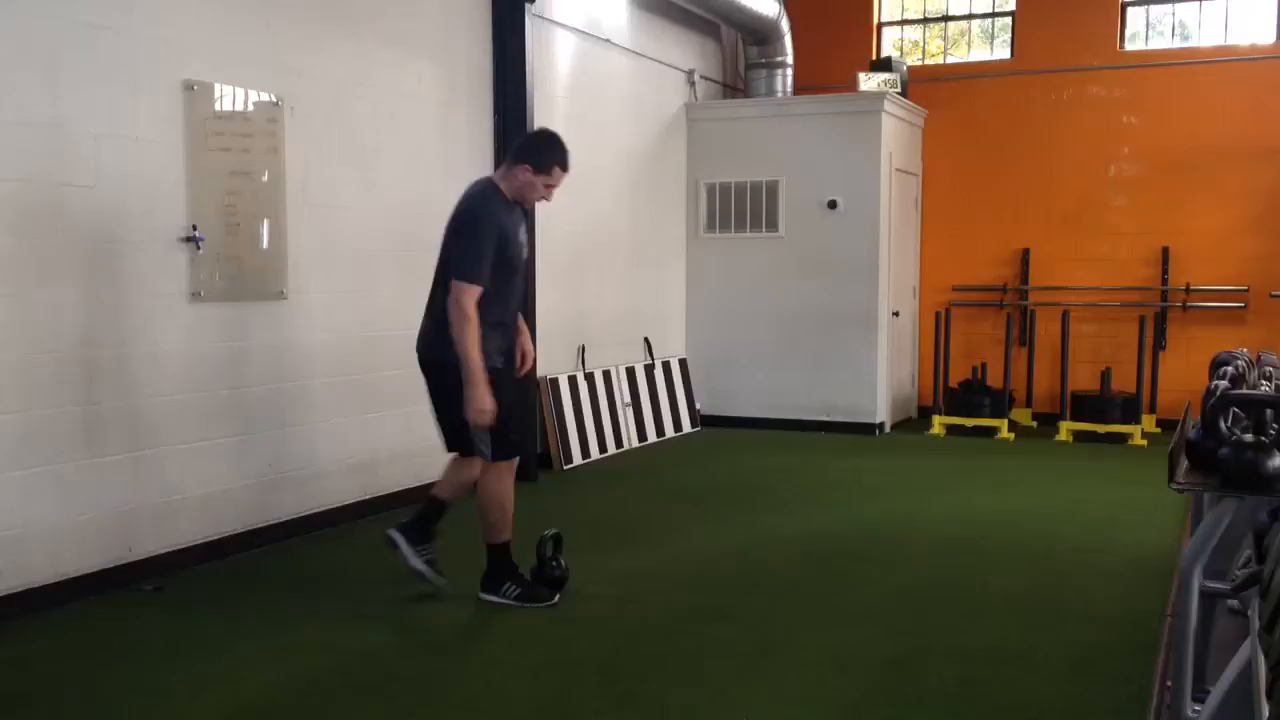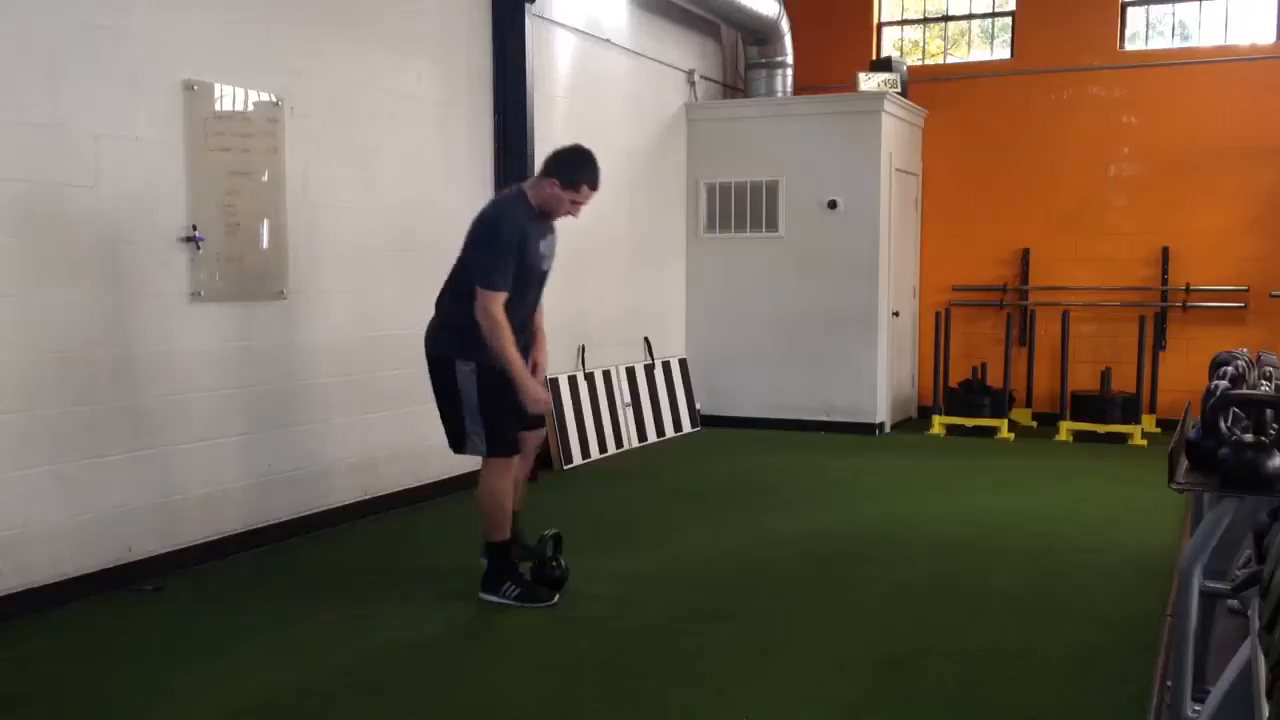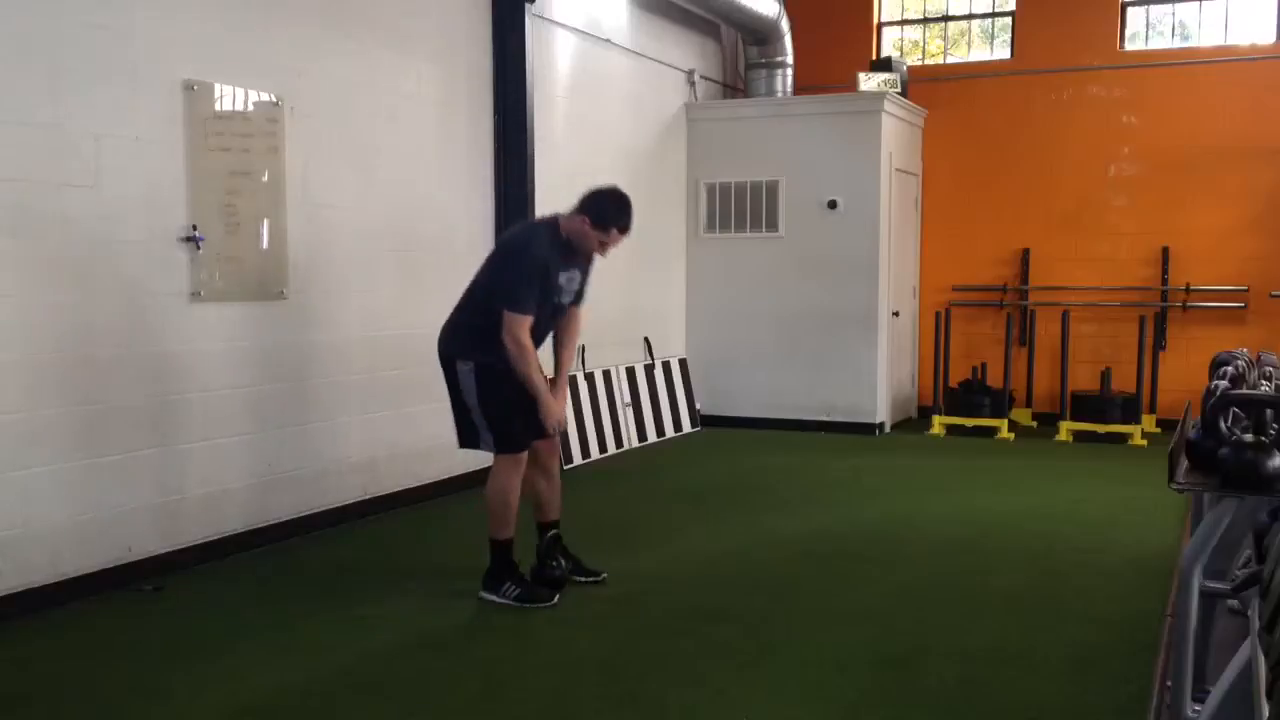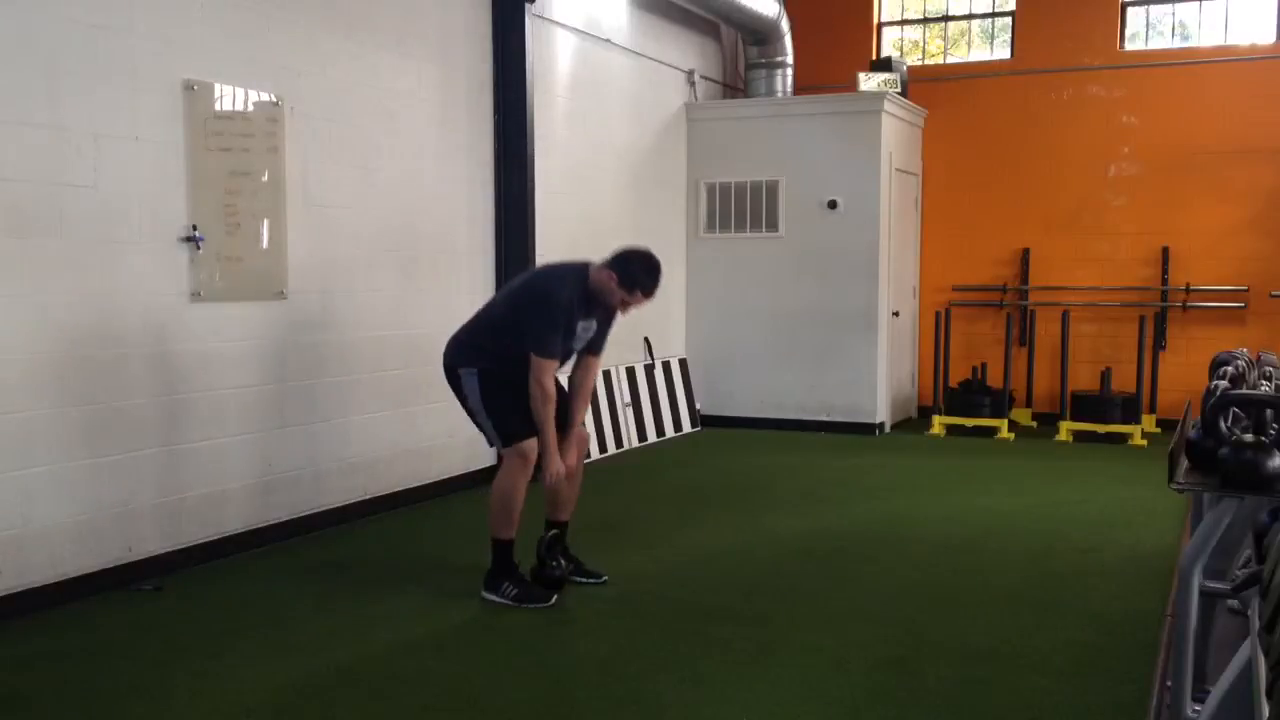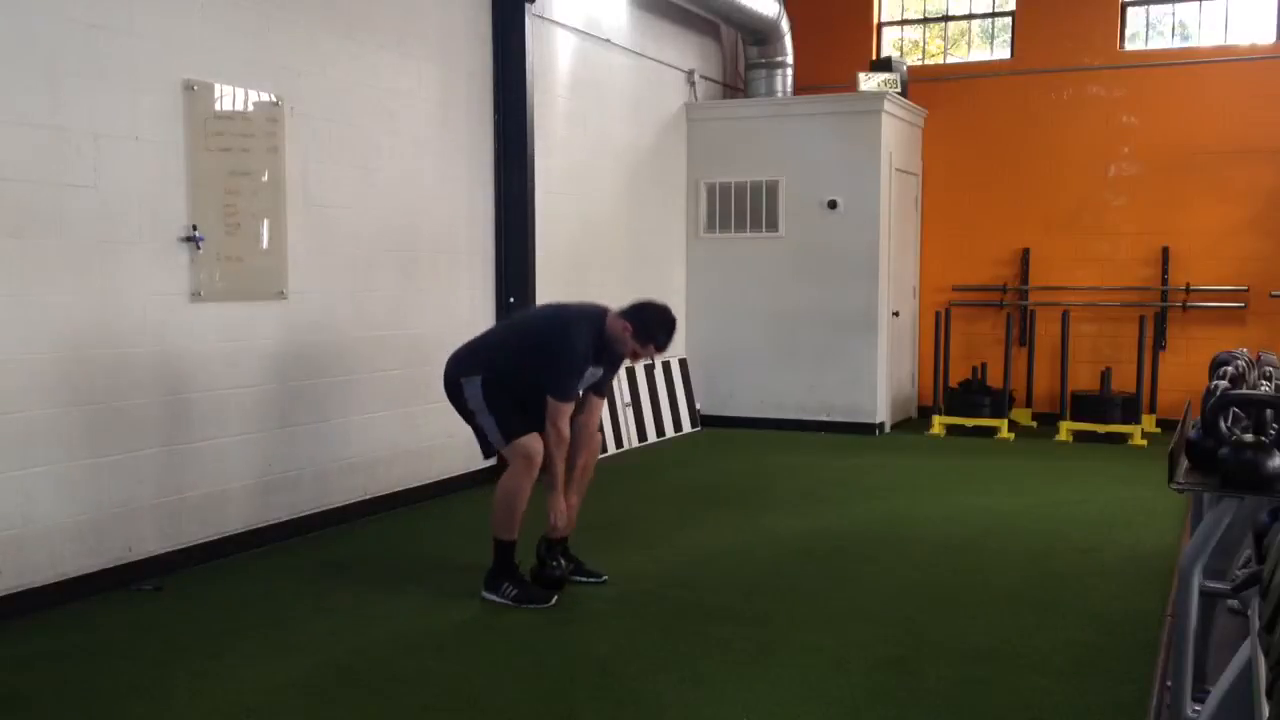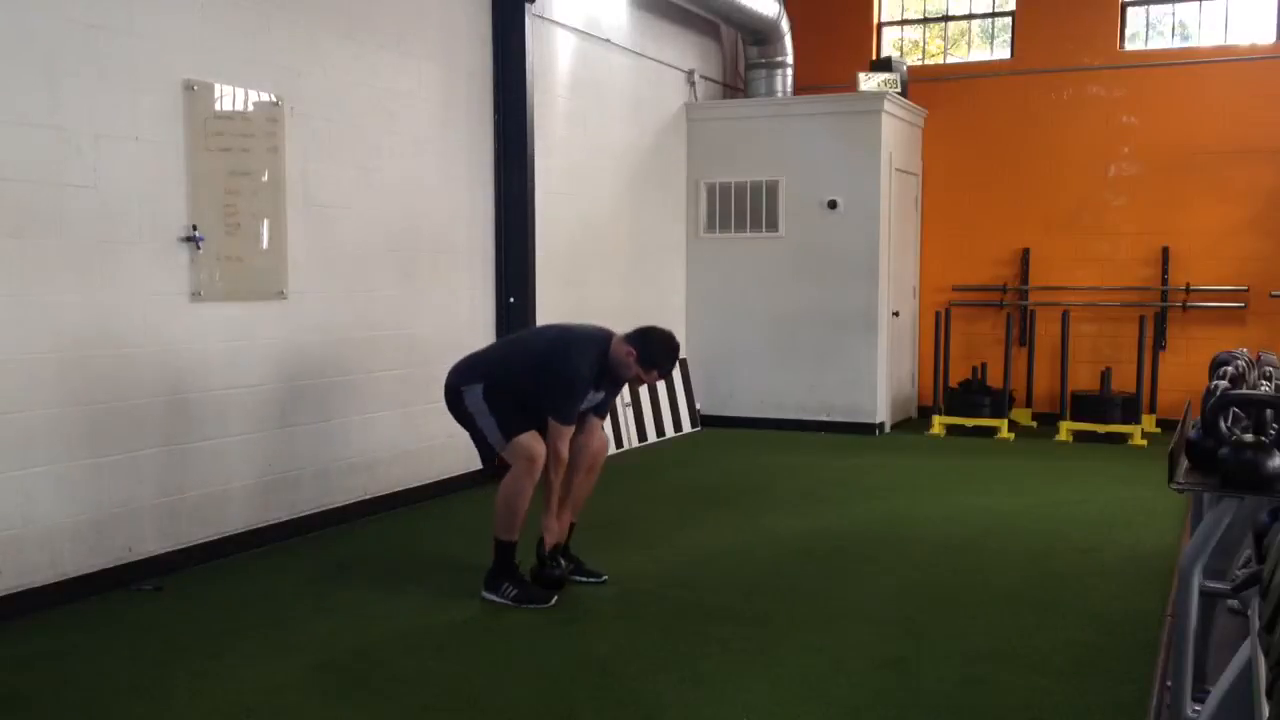
dt=0.2s
person 1, frame 1
left shoulder: (509, 205)
right shoulder: (482, 213)
right elbow: (462, 305)
left wrist: (520, 329)
right wrist: (476, 385)
left hip: (489, 349)
right hip: (462, 354)
left knee: (489, 452)
right knee: (501, 459)
left ankle: (418, 530)
right ankle: (500, 575)
person 1, frame 2
left shoulder: (543, 218)
right shoulder: (504, 222)
right elbow: (488, 311)
left wrist: (539, 346)
right wrist: (522, 379)
left hip: (501, 348)
right hip: (468, 352)
left knee: (529, 437)
right knee: (502, 455)
left ankle: (507, 540)
right ankle: (500, 575)
person 1, frame 3
left shoulder: (580, 253)
right shoulder: (530, 248)
left elbow: (569, 318)
right elbow: (514, 334)
left wrist: (560, 388)
right wrist: (544, 399)
left hip: (513, 353)
right hip: (475, 355)
left knee: (546, 447)
right knee: (513, 453)
left ankle: (551, 554)
right ankle: (499, 574)
person 1, frame 4
left shoulder: (604, 302)
right shoulder: (556, 293)
left elbow: (585, 372)
right elbow: (541, 380)
left wrist: (571, 445)
right wrist: (551, 452)
left hip: (517, 366)
right hip: (477, 364)
left knee: (577, 442)
right knee: (524, 451)
left ankle: (555, 552)
right ankle: (500, 573)
person 1, frame 5
left shoulder: (611, 343)
right shoulder: (574, 339)
left elbow: (588, 416)
right elbow: (558, 425)
left wrist: (572, 491)
right wrist: (556, 494)
right hip: (475, 377)
left knee: (590, 444)
right knee: (529, 452)
left ankle: (555, 551)
right ankle: (501, 574)
person 1, frame 6
left shoulder: (613, 363)
right shoulder: (576, 362)
left elbow: (586, 437)
right elbow: (557, 447)
left wrist: (566, 509)
right wrist: (551, 515)
right hip: (476, 388)
left knee: (598, 446)
right knee: (531, 454)
left ankle: (558, 552)
right ankle: (501, 575)
